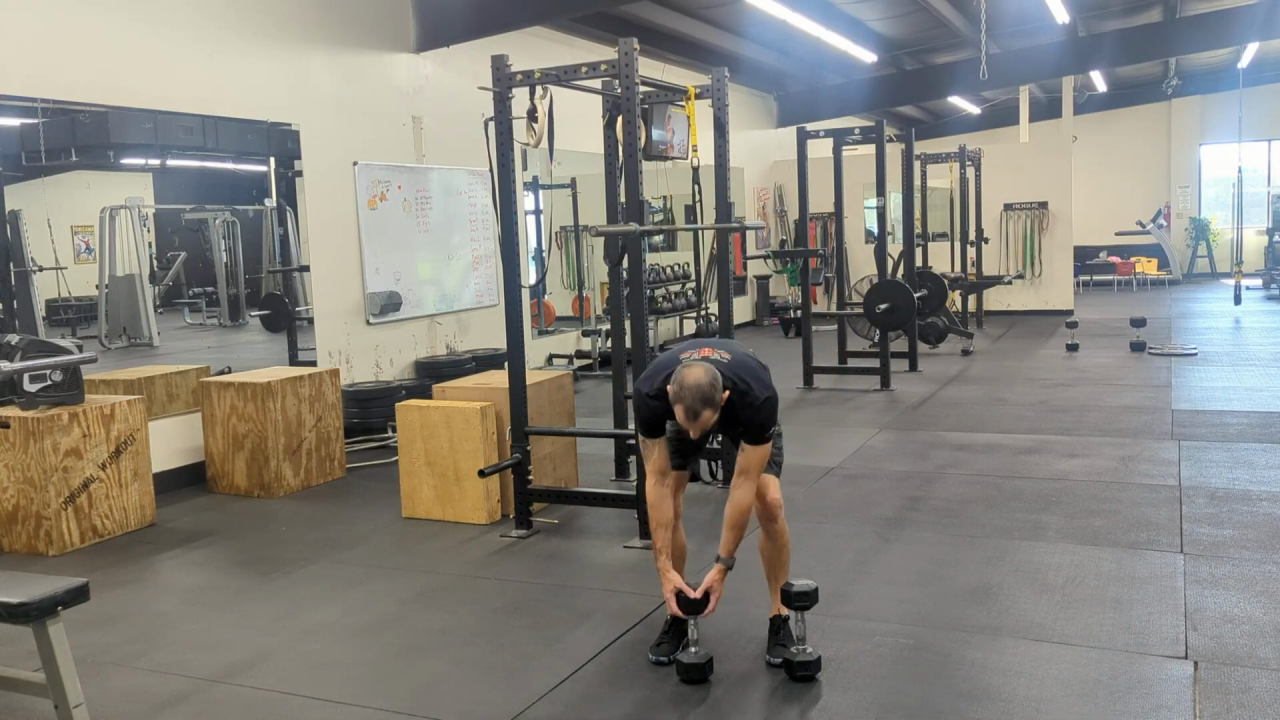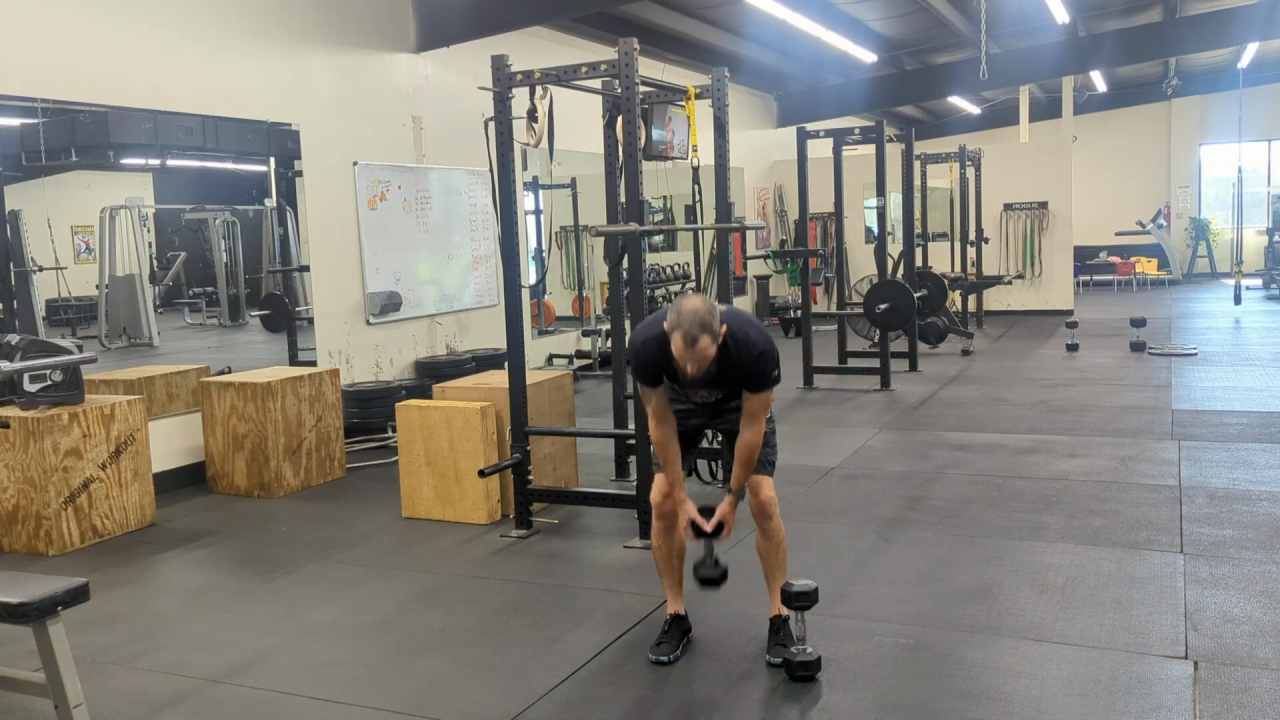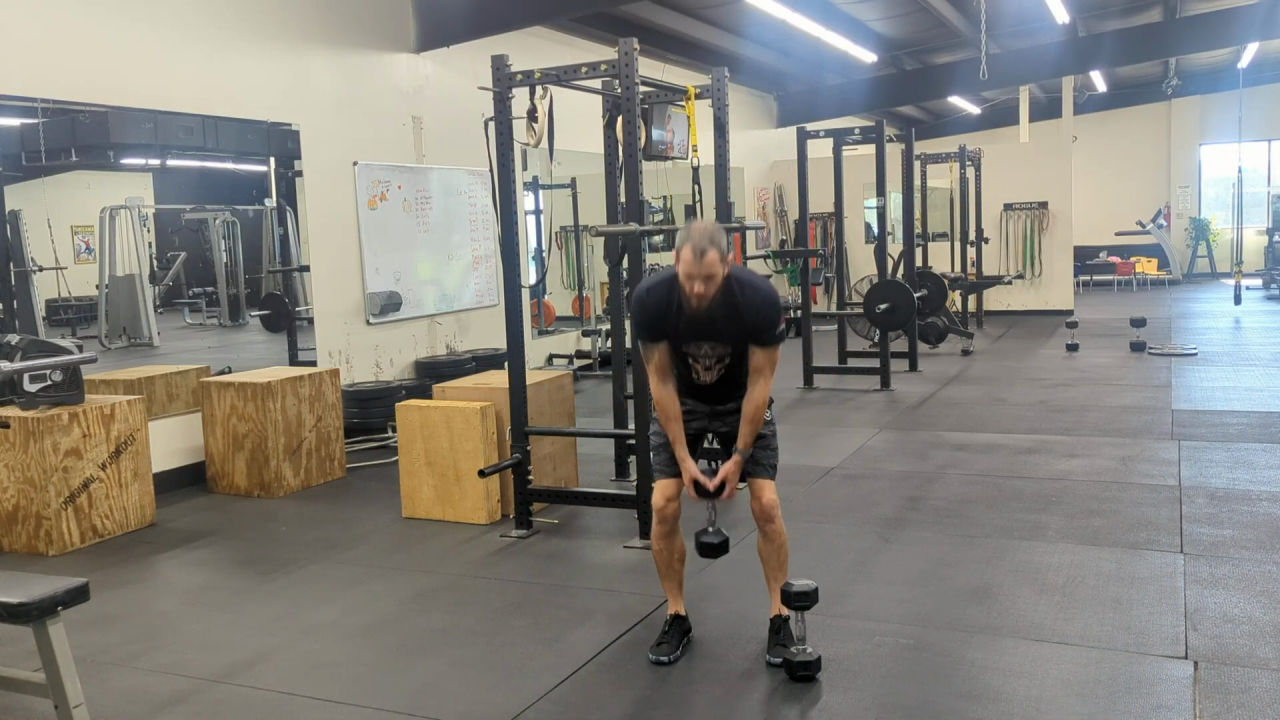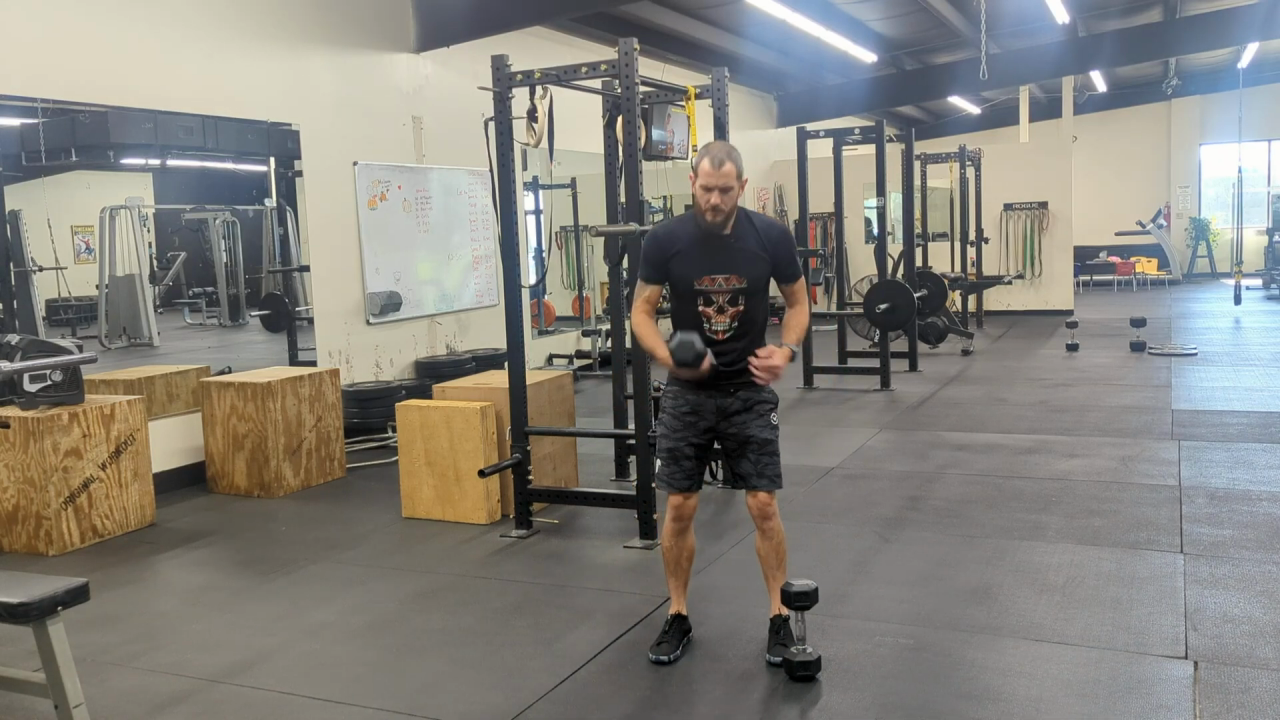
dt=0.4s
person 1, frame 1
left shoulder: (757, 395)
right shoulder: (650, 392)
left elbow: (743, 485)
right elbow: (658, 482)
left wrist: (722, 567)
right wrist: (665, 570)
left hip: (745, 417)
right hip: (682, 409)
left knee: (769, 502)
right knee: (667, 503)
left ankle: (779, 617)
right ankle: (677, 617)
person 1, frame 2
left shoulder: (755, 345)
right shoulder: (644, 343)
left elbow: (752, 424)
right elbow: (661, 421)
left wrist: (733, 498)
right wrist: (680, 498)
left hip: (740, 401)
right hip: (679, 403)
left knee: (763, 501)
right knee: (661, 502)
left ankle: (779, 617)
right ankle: (676, 617)
person 1, frame 3
left shoulder: (759, 297)
right shoulder: (651, 297)
left elbow: (760, 380)
right elbow: (660, 377)
left wrist: (735, 460)
right wrist: (684, 455)
left hip: (740, 404)
right hip: (683, 403)
left knee: (765, 506)
right knee: (664, 506)
left ankle: (780, 618)
right ankle: (676, 618)
person 1, frame 4
left shoulder: (771, 236)
right shoulder: (665, 239)
left elbow: (798, 300)
right elbow: (641, 311)
left wrist: (786, 351)
right wrist: (664, 355)
left hip: (749, 392)
right hip: (687, 392)
left knee: (763, 506)
right knee: (679, 508)
left ankle: (779, 615)
right ankle: (678, 616)
